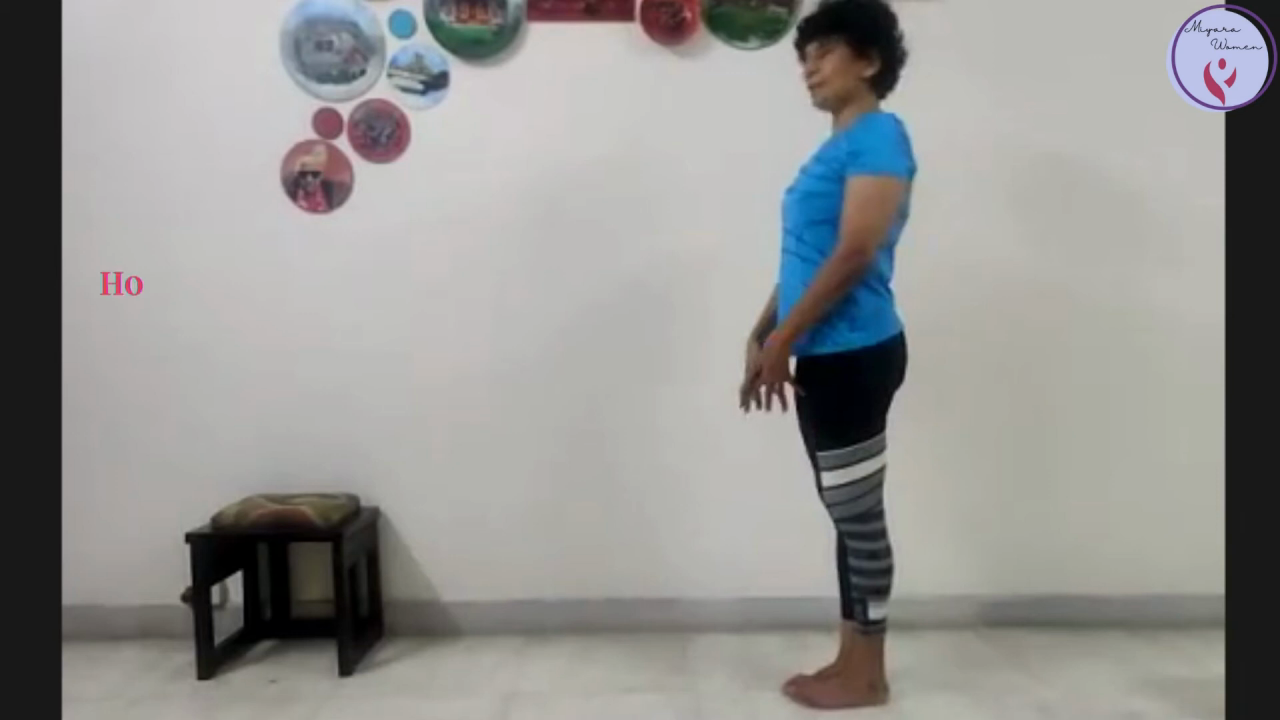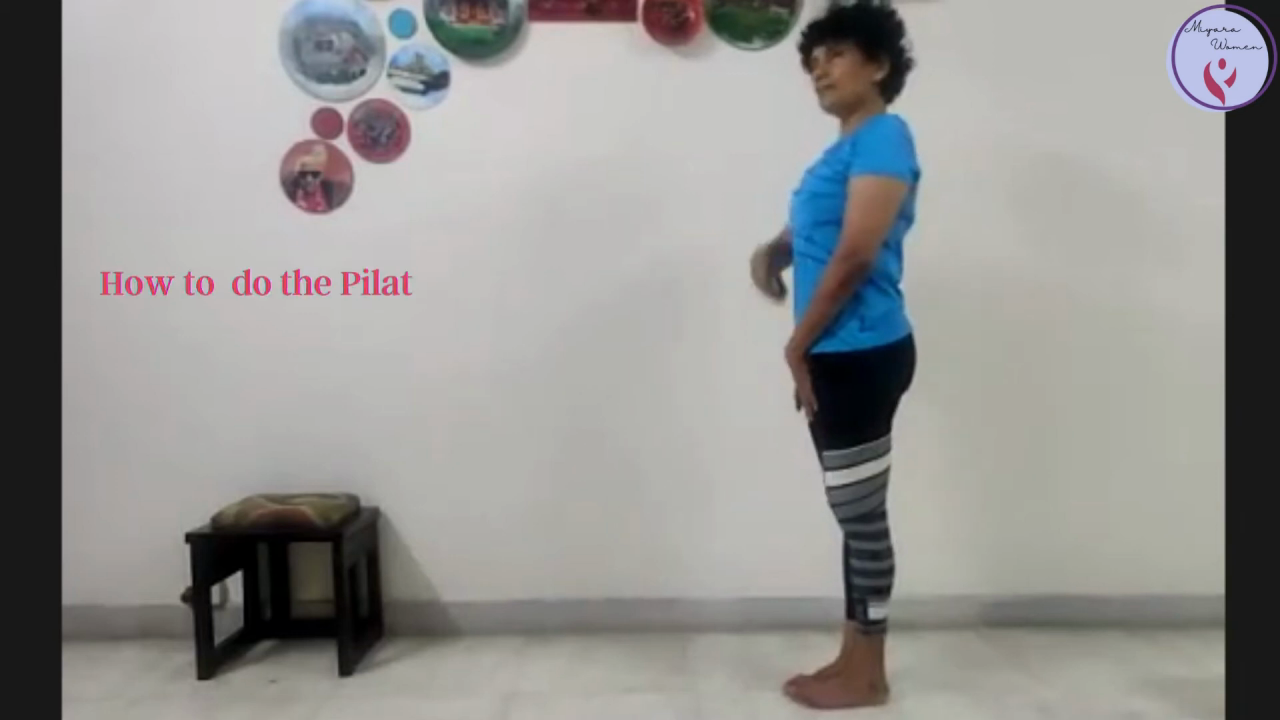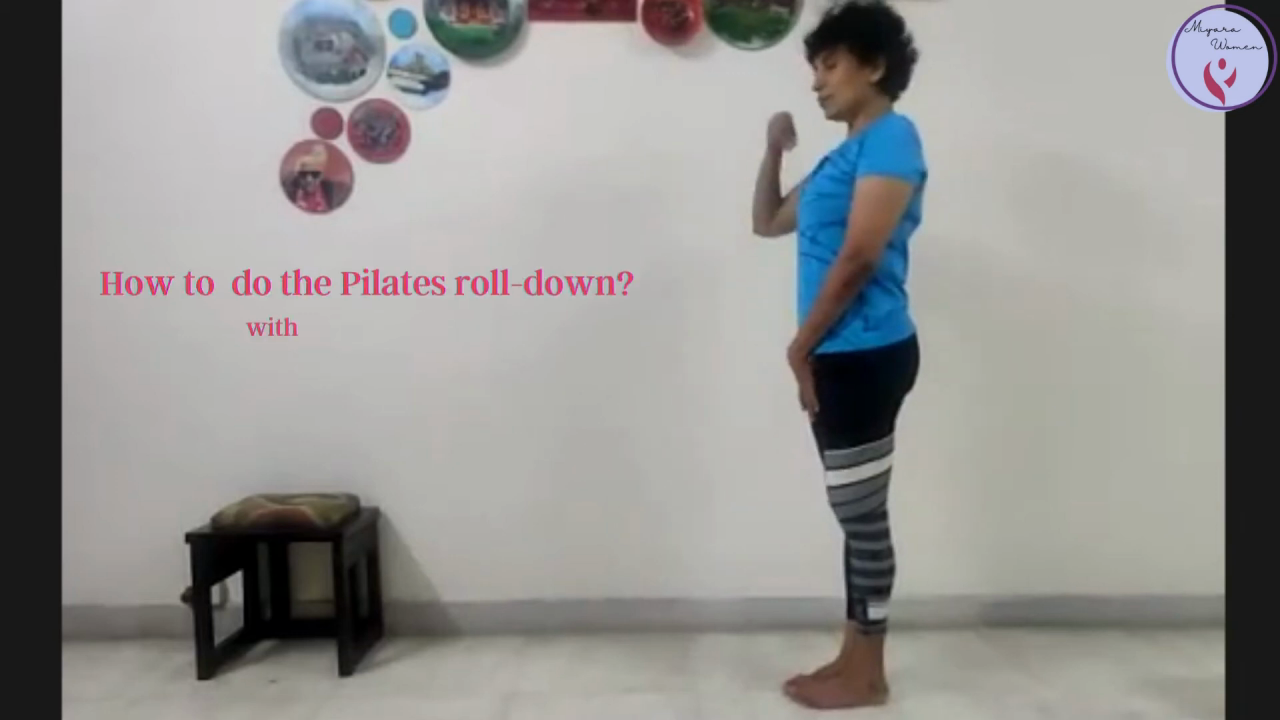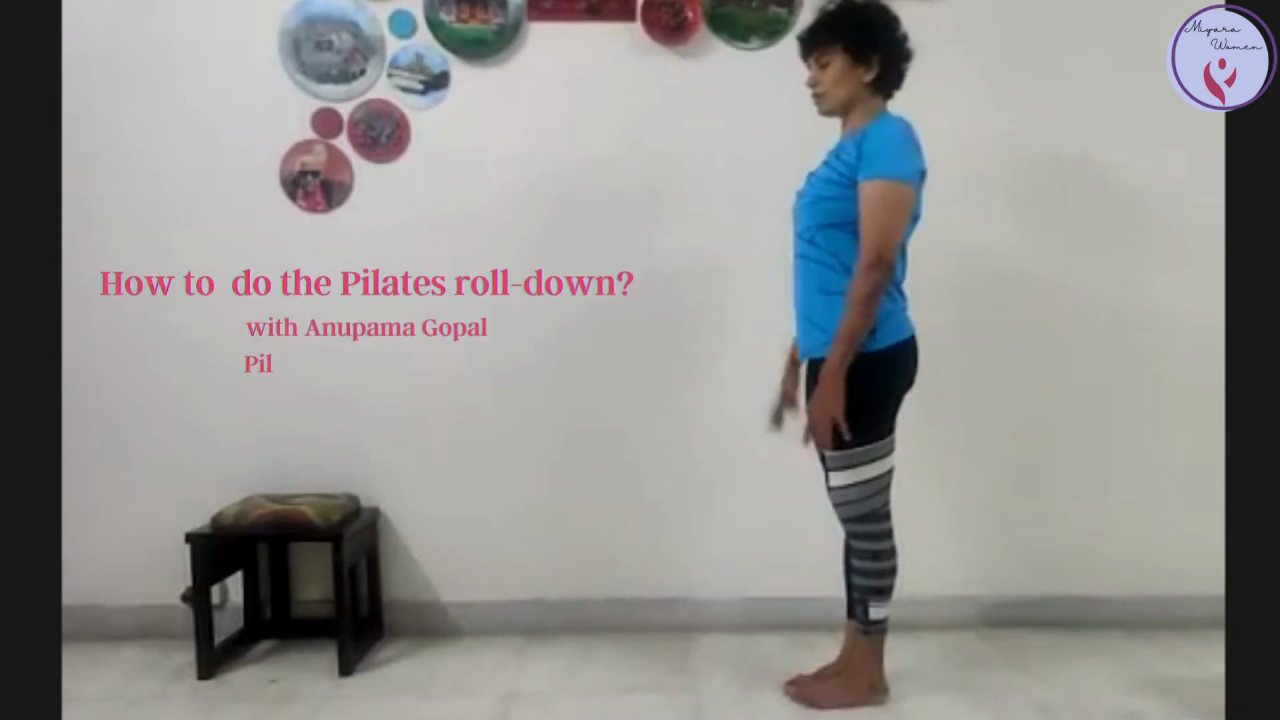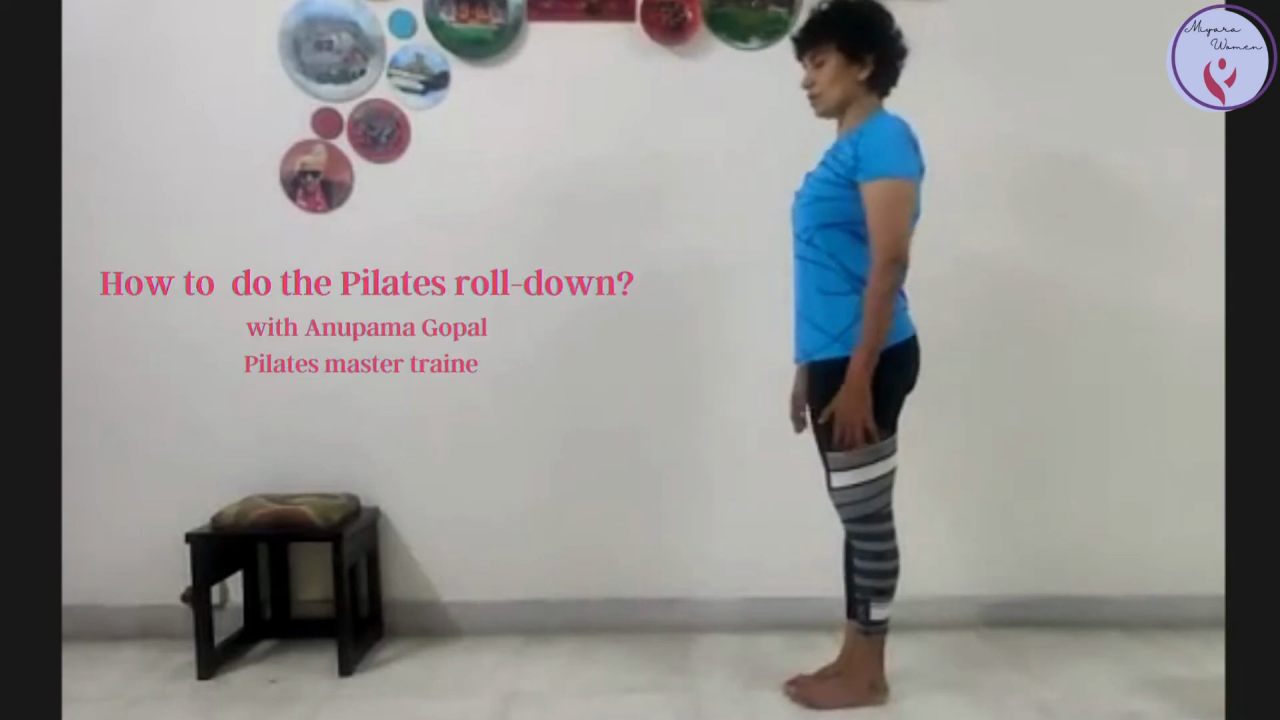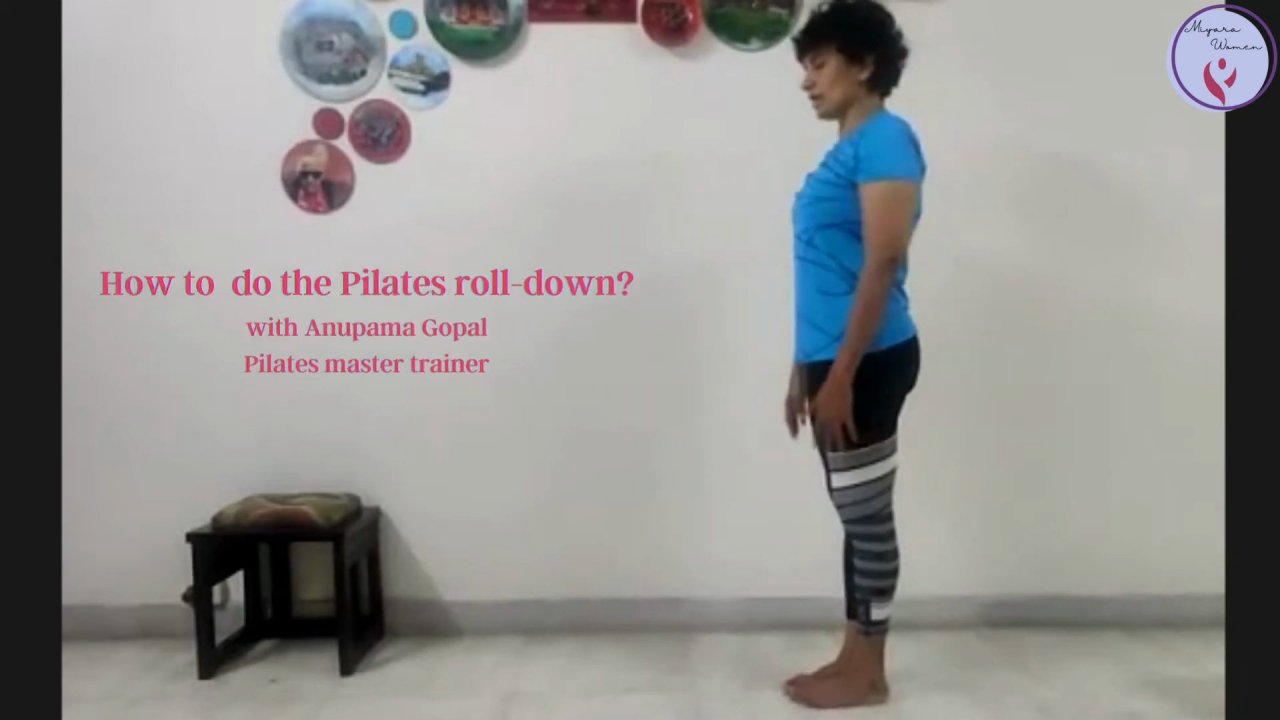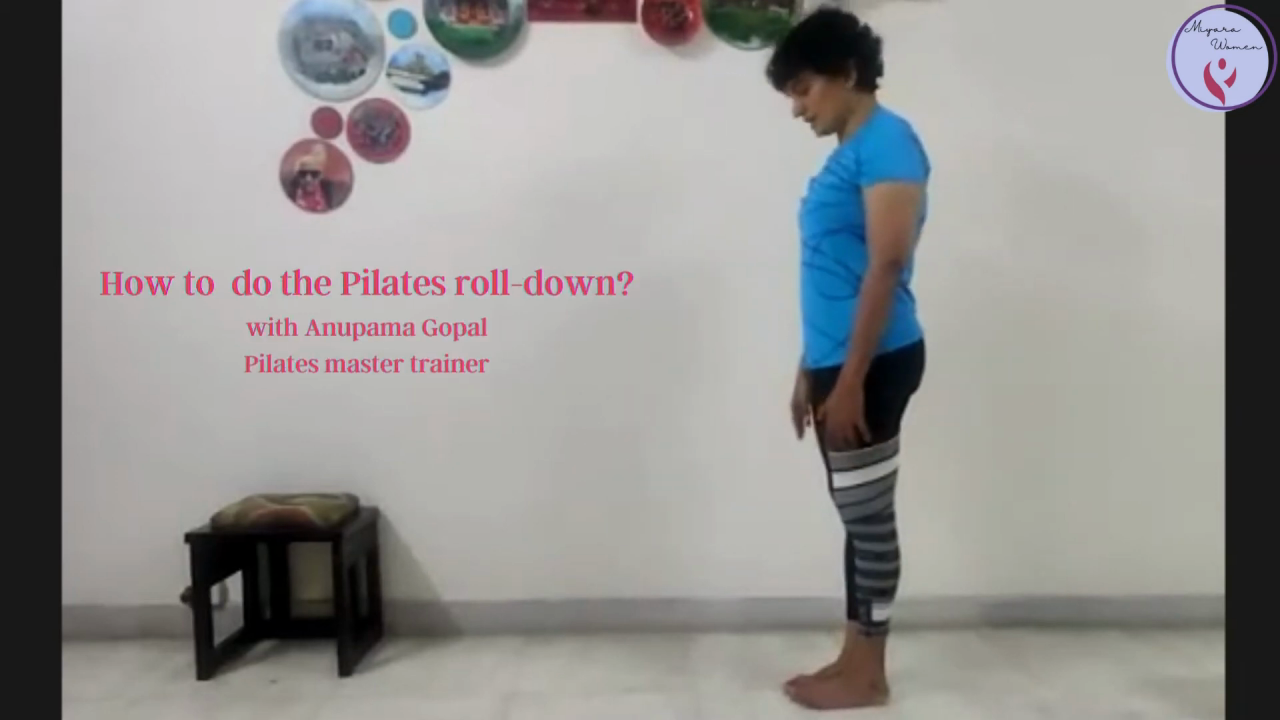
dt=0.4s
person 1, frame 1
left shoulder: (879, 137)
right shoulder: (834, 148)
left elbow: (853, 255)
left wrist: (780, 342)
right wrist: (759, 338)
left hip: (853, 355)
right hip: (822, 356)
left knee: (859, 516)
right knee: (845, 515)
left ankle: (865, 673)
right ankle: (851, 661)
person 1, frame 2
left shoulder: (883, 138)
right shoulder: (841, 150)
left elbow: (854, 257)
right elbow: (807, 243)
left wrist: (797, 344)
right wrist: (770, 255)
left hip: (861, 356)
right hip: (834, 357)
left knee: (862, 515)
right knee: (852, 514)
left ankle: (866, 673)
right ankle: (852, 661)
person 1, frame 3
left shoulder: (891, 138)
right shoulder: (842, 155)
left elbow: (859, 256)
right elbow: (767, 222)
left wrist: (800, 344)
right wrist: (774, 149)
left hip: (865, 355)
right hip: (840, 357)
left knee: (862, 516)
right knee: (854, 516)
left ankle: (866, 673)
right ankle: (853, 660)
person 1, frame 4
left shoulder: (888, 139)
right shoulder: (847, 150)
left elbow: (876, 264)
left wrist: (832, 373)
right wrist: (798, 364)
left hip: (864, 362)
right hip: (836, 361)
left knee: (866, 516)
right knee: (855, 515)
left ankle: (865, 673)
right ankle: (853, 660)
person 1, frame 5
left shoulder: (883, 138)
right shoulder: (844, 148)
left elbow: (888, 261)
left wrist: (859, 378)
right wrist: (809, 371)
left hip: (863, 362)
right hip: (832, 359)
left knee: (867, 517)
right knee: (854, 515)
left ankle: (867, 673)
right ankle: (853, 659)
person 1, frame 6
left shoulder: (885, 139)
right shoulder: (846, 148)
left elbow: (881, 264)
left wrist: (840, 375)
right wrist: (804, 371)
left hip: (867, 361)
right hip: (835, 360)
left knee: (867, 518)
right knee: (854, 516)
left ankle: (867, 673)
right ankle: (852, 661)
person 1, frame 7
left shoulder: (887, 140)
right shoulder: (847, 152)
left elbow: (886, 264)
left wrist: (851, 378)
right wrist: (810, 370)
left hip: (873, 363)
right hip: (839, 362)
left knee: (869, 518)
right knee: (855, 516)
left ankle: (868, 673)
right ankle: (853, 660)
